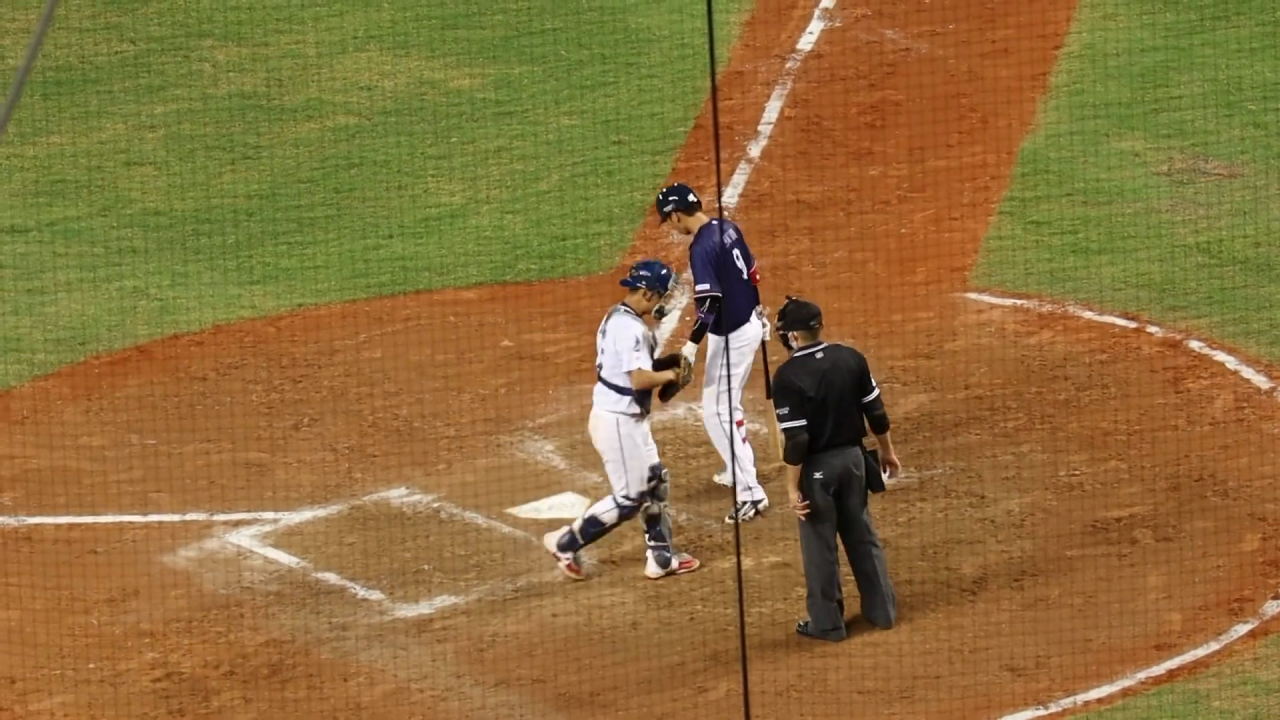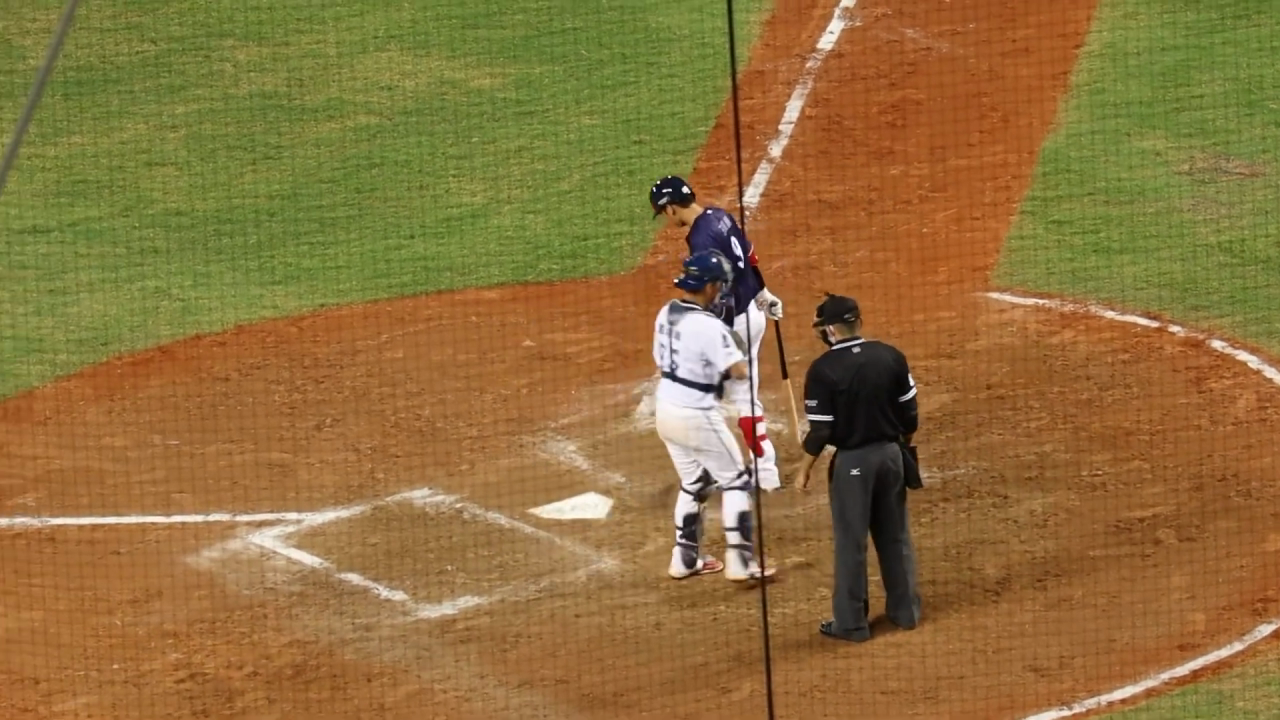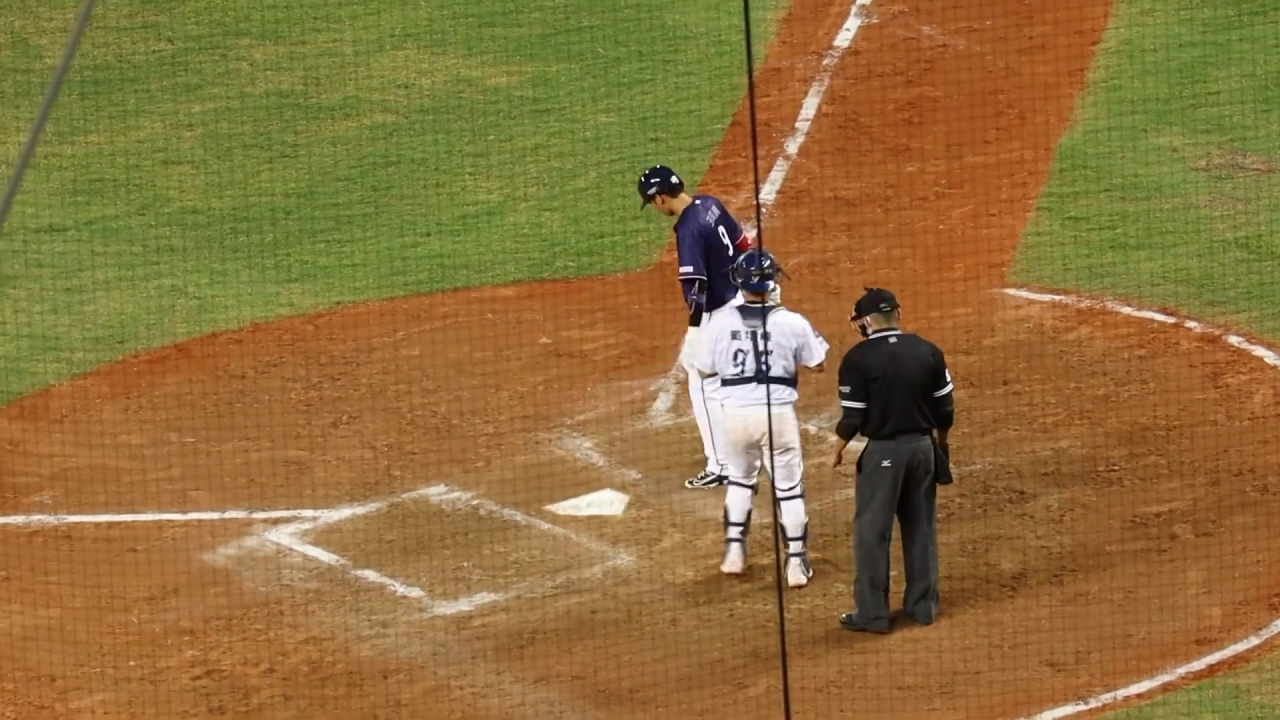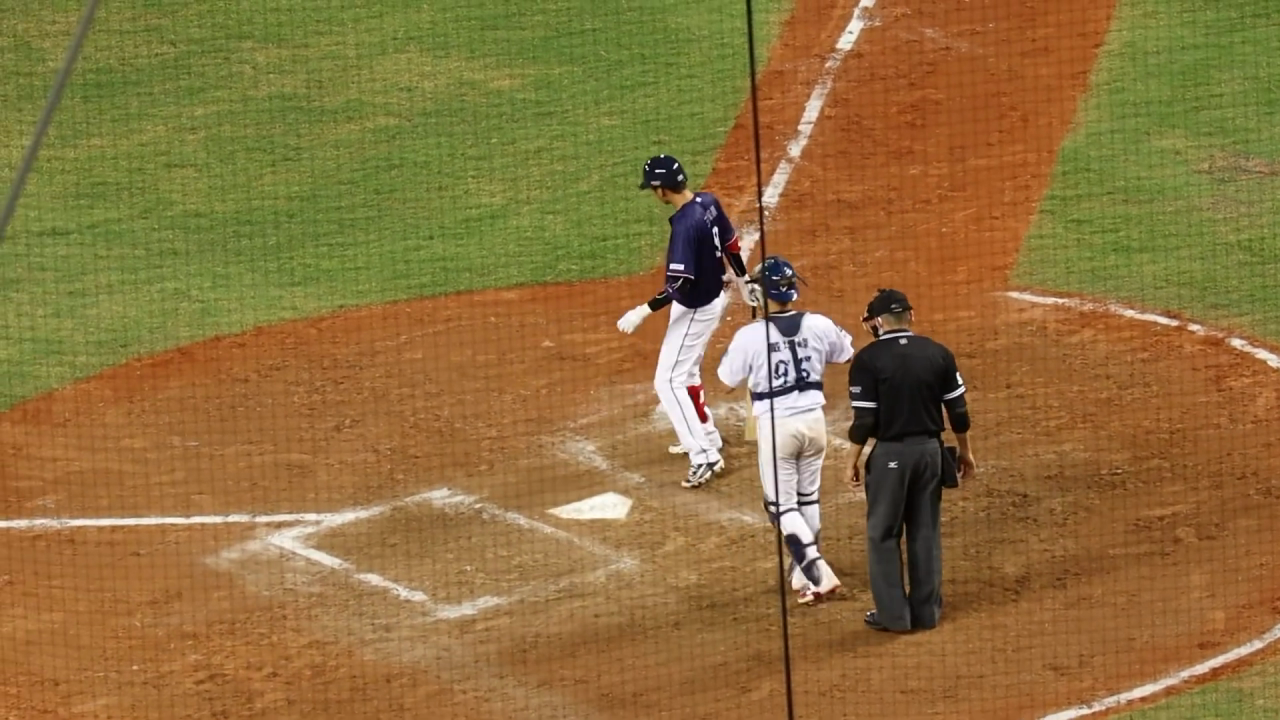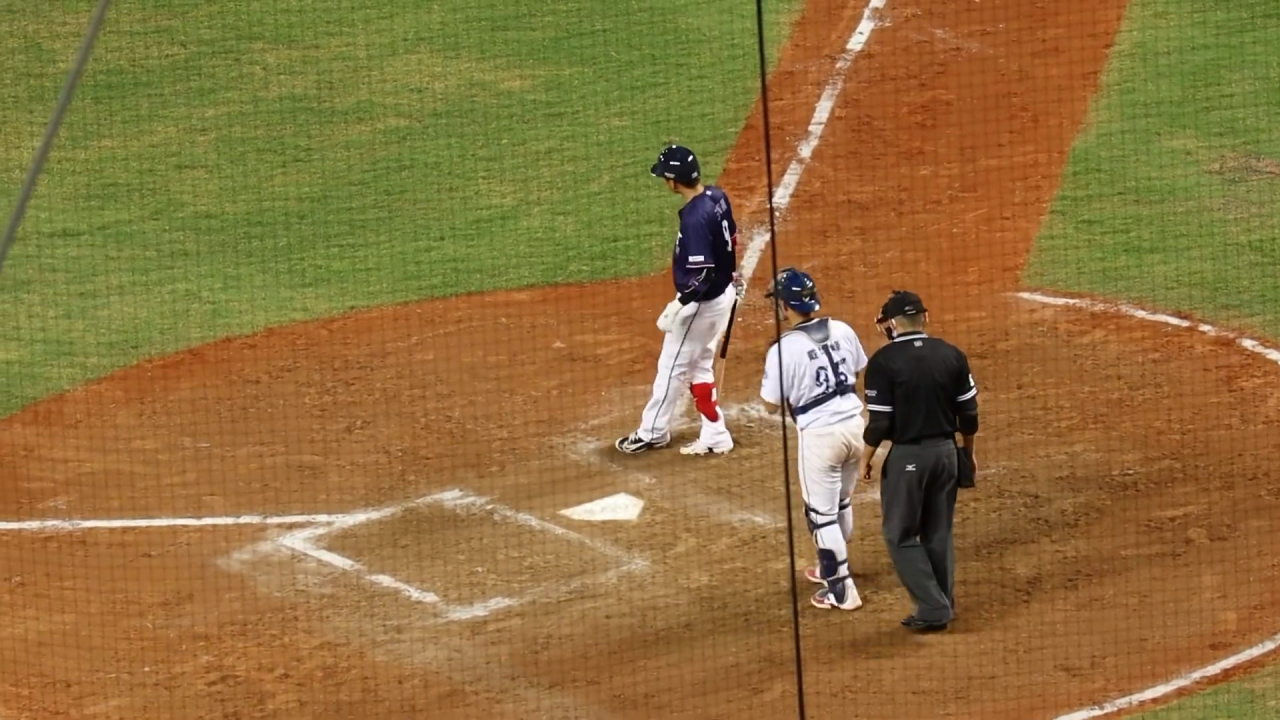
dt=0.3s
person 1, frame 1
left shoulder: (788, 376)
right shoulder: (851, 358)
left elbow: (796, 439)
right elbow: (876, 411)
left wrist: (793, 487)
right wrist: (887, 451)
left hip: (817, 467)
right hip: (853, 457)
left knee: (820, 546)
right knee: (861, 536)
left ankle: (827, 622)
right ankle: (882, 609)
person 1, frame 2
left shoulder: (824, 369)
right shoulder: (891, 356)
left elbow: (820, 430)
right elbow: (910, 413)
left wrist: (805, 468)
right wrist: (900, 447)
left hip: (853, 462)
right hip: (891, 455)
left knee: (850, 543)
right knee: (895, 536)
left ankle: (851, 622)
right ankle: (905, 610)
person 1, frame 3
left shoulder: (858, 357)
right shoulder: (928, 351)
left elbow: (852, 417)
right elbow: (945, 409)
left wrist: (837, 451)
right wrist: (940, 445)
left hip: (883, 453)
right hip: (922, 448)
left knee: (872, 532)
right knee: (921, 529)
left ankle: (871, 613)
right ankle: (923, 605)
person 1, frame 4
left shoulder: (868, 358)
right shoulder: (938, 353)
left elbow: (864, 419)
right elbow: (958, 410)
left wrist: (853, 460)
right wrist: (965, 451)
left hip: (890, 454)
right hip: (930, 450)
left knee: (883, 535)
right knee: (926, 532)
left ankle: (893, 613)
right ankle: (926, 610)
person 1, frame 5
left shoulder: (883, 361)
right shoulder: (952, 355)
left elbow: (879, 422)
right elbow: (969, 413)
left wrist: (865, 460)
right wrist: (968, 452)
left hip: (907, 456)
right hip: (946, 452)
left knee: (901, 535)
right knee: (939, 534)
left ankle: (932, 606)
right ankle: (941, 608)
person 2, frame 1
left shoulder: (617, 318)
right shoulder: (630, 328)
right elbow: (641, 380)
left wrist: (662, 365)
right wrist: (672, 375)
left hip: (629, 418)
right hip: (617, 421)
left knee: (654, 482)
right knee: (629, 498)
left ankle: (661, 556)
right ankle: (565, 543)
person 2, frame 2
left shoulder: (666, 314)
right shoulder: (709, 326)
right elbow: (738, 372)
right wrist: (737, 351)
left hip: (667, 410)
right hip: (697, 417)
left knee: (693, 484)
right knee: (737, 482)
left ankle: (685, 557)
right ankle: (740, 558)
person 2, frame 3
left shoulder: (720, 321)
right shoulder: (792, 321)
left elbow: (703, 370)
right elbow: (818, 365)
left hip: (736, 415)
right hip: (778, 415)
left knee: (740, 482)
right knee: (789, 490)
left ankle: (733, 553)
right ankle: (797, 564)
person 2, frame 4
left shoulder: (748, 336)
right shoulder: (819, 324)
left elbow: (727, 383)
right elbow: (847, 354)
left hip: (776, 426)
right hip: (813, 420)
left knee: (782, 505)
right knee: (807, 498)
left ankle: (818, 574)
right ankle: (802, 568)
person 2, frame 5
left shoulder: (783, 349)
right shoulder: (842, 330)
left elbow: (772, 403)
right elbow: (860, 367)
left wrist: (794, 386)
left hip: (819, 436)
right hip: (854, 426)
left knee: (822, 513)
right knee: (841, 504)
left ankle: (842, 591)
right ankle: (831, 568)
person 3, frame 1
left shoulder: (702, 247)
right shoulder: (727, 227)
left elbow: (709, 305)
right elbow: (751, 272)
left wrist: (690, 347)
right wrist: (758, 312)
left hip: (730, 336)
right hip: (748, 325)
left knee: (718, 413)
right knee: (726, 405)
left ankle: (751, 491)
right ankle: (740, 472)
person 3, frame 2
left shoulder: (701, 238)
right shoulder: (720, 216)
right elbow: (749, 257)
right wrist: (764, 294)
left hip: (731, 321)
right hip: (751, 313)
right knee: (744, 395)
right ankle: (765, 469)
person 3, frame 3
left shoulder: (688, 229)
right shoulder: (711, 203)
left elbow: (696, 285)
right elbow: (742, 243)
left wrist: (694, 334)
left hip: (716, 311)
right hip: (733, 300)
left knee: (704, 388)
left ankle: (720, 466)
right ankle: (725, 442)
person 3, frame 4
left shoulder: (685, 226)
right shoulder: (709, 202)
left elbow: (679, 284)
right elbow: (730, 245)
left wrist: (643, 310)
right wrist: (741, 278)
left hip: (694, 309)
right hip: (713, 297)
left knee: (668, 381)
right knee: (686, 371)
left ankle: (704, 452)
right ankle: (704, 435)
person 3, frame 5
left shoulder: (695, 218)
right shoulder: (717, 196)
left elbow: (701, 274)
right elbow: (730, 240)
left wrist: (676, 307)
right wrist: (732, 275)
left hip: (702, 301)
right hip: (721, 294)
left knee: (672, 368)
right knee: (698, 365)
left ankle: (652, 433)
right ankle: (715, 435)
